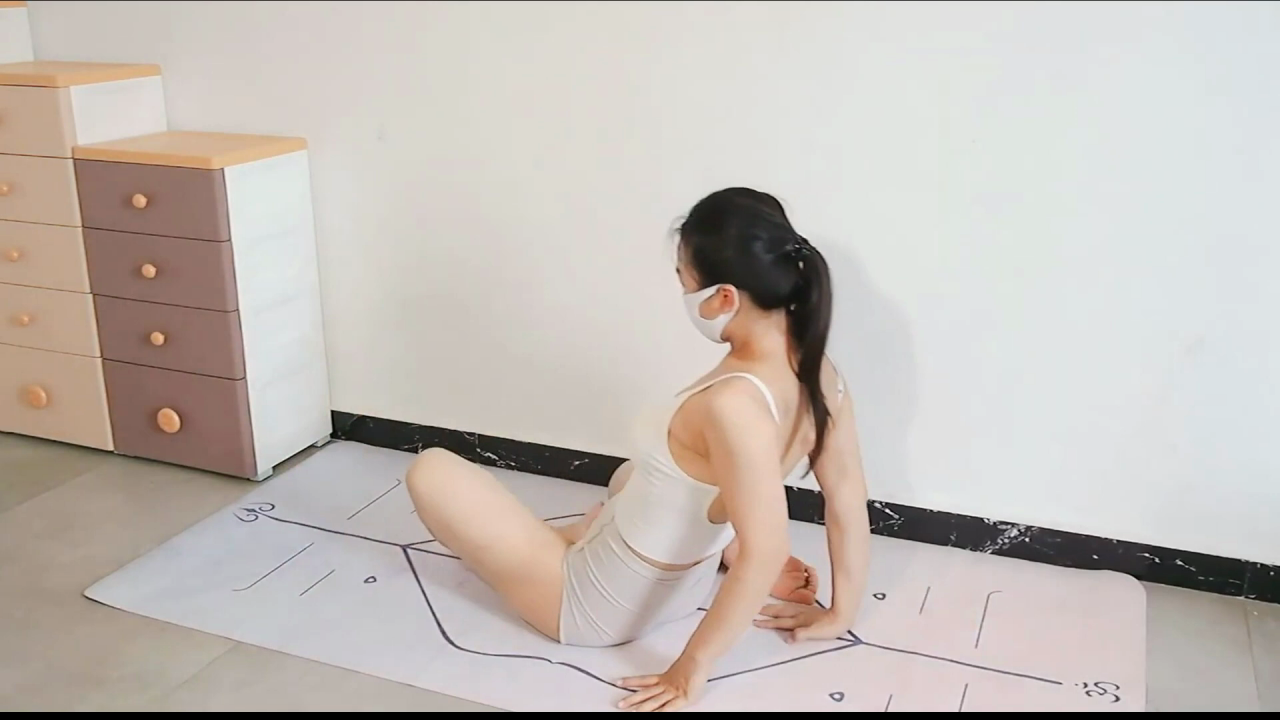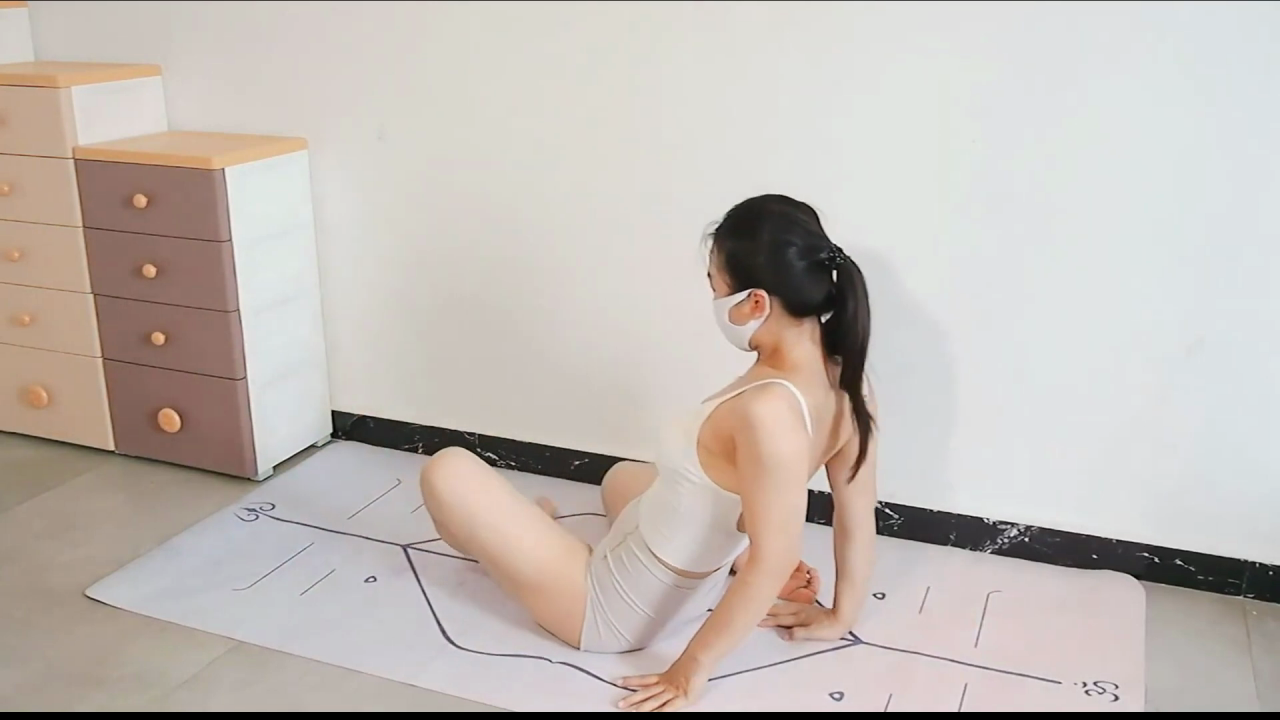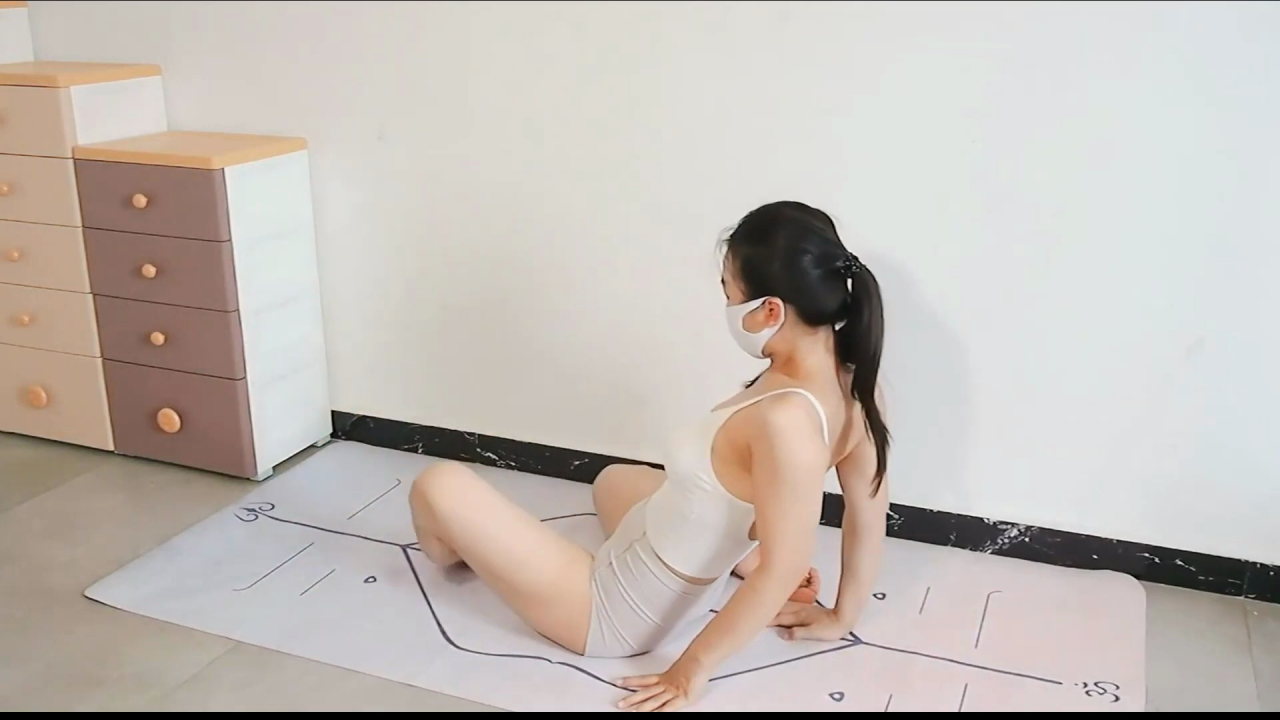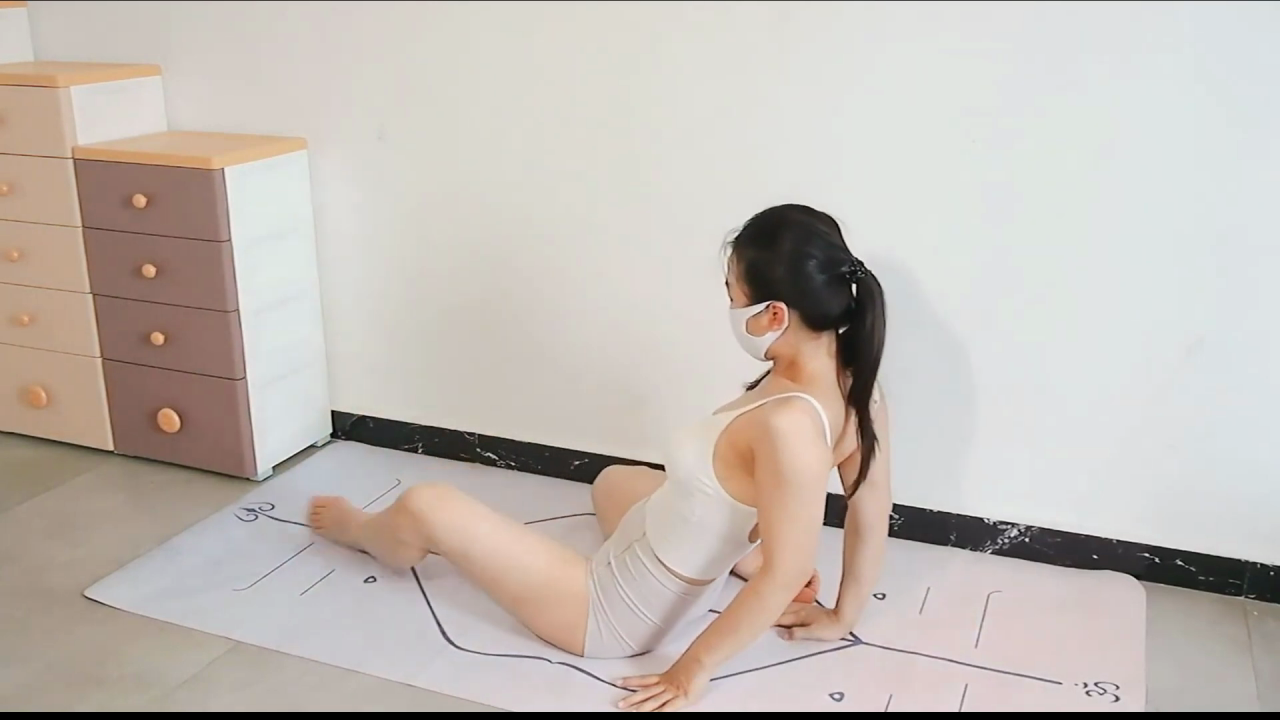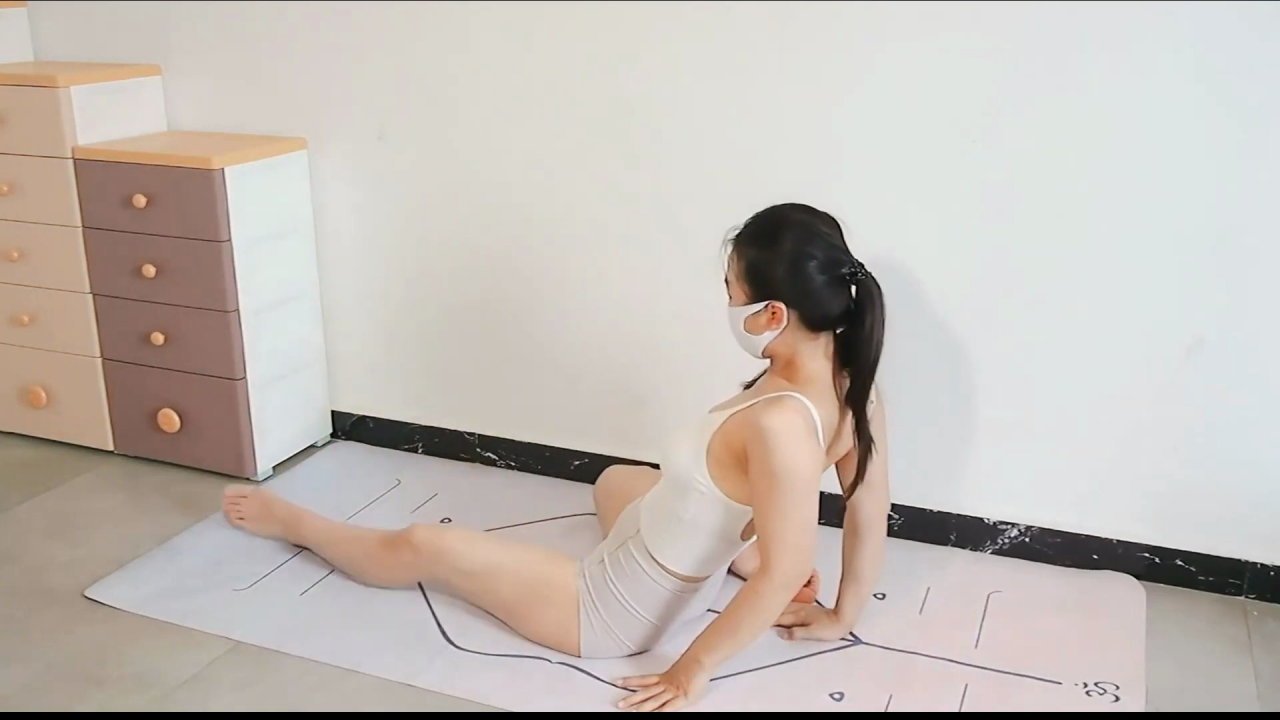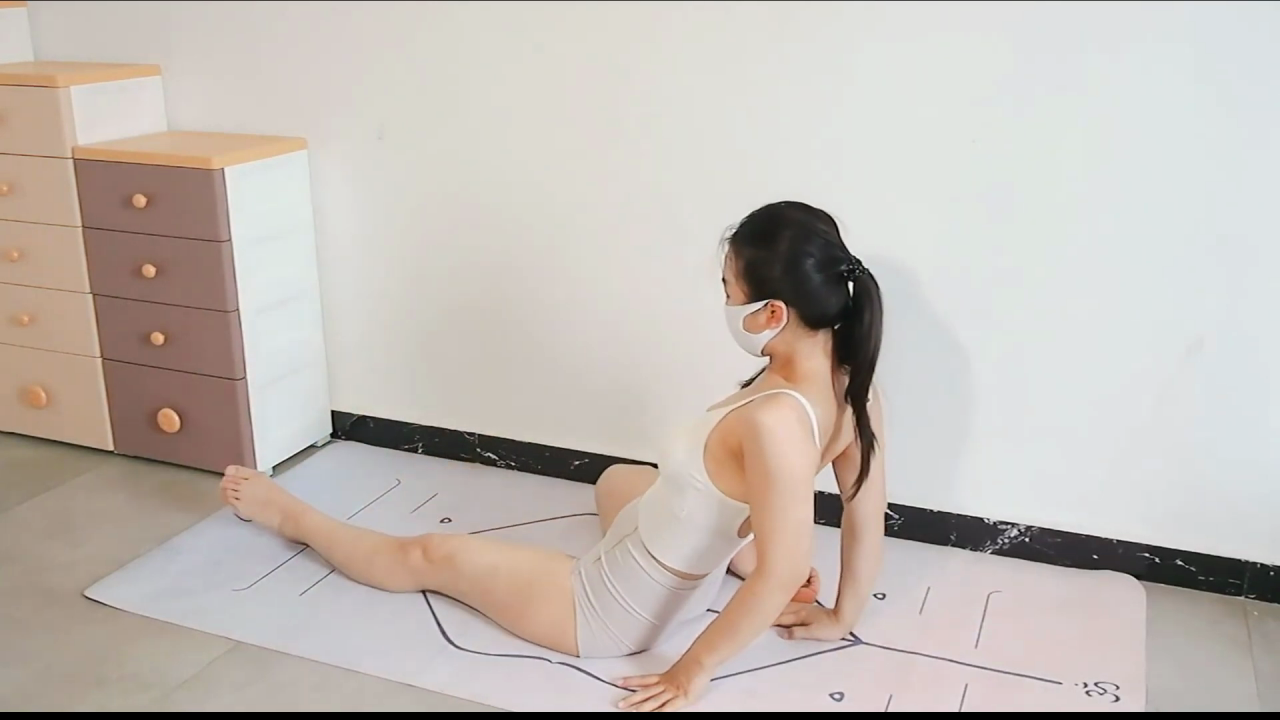
dt=0.2s
person 1, frame 1
left shoulder: (733, 402)
right shoulder: (817, 369)
left elbow: (764, 556)
right elbow: (848, 497)
left wrist: (690, 669)
right wrist: (839, 612)
left hip: (600, 605)
right hip: (686, 584)
left knee: (431, 473)
right knee: (632, 476)
person 1, frame 2
left shoulder: (769, 411)
right shoulder: (841, 377)
left elbow: (773, 563)
right elbow: (857, 502)
left wrist: (692, 668)
right wrist: (839, 614)
left hip: (612, 608)
right hip: (687, 584)
left knee: (447, 472)
right knee: (624, 476)
left ankle: (488, 547)
person 1, frame 3
left shoulder: (786, 420)
right shoulder: (848, 381)
left elbow: (783, 570)
right elbow: (867, 508)
left wrist: (691, 670)
right wrist: (840, 615)
left hip: (617, 613)
right hip: (680, 584)
left knee: (441, 487)
right knee: (614, 480)
left ankle: (448, 549)
person 1, frame 4
left shoulder: (788, 423)
right shoulder: (848, 382)
left elbow: (785, 574)
right elbow: (870, 507)
left wrist: (694, 669)
right wrist: (837, 614)
left hip: (618, 611)
right hip: (684, 579)
left knee: (428, 504)
right knee: (615, 482)
left ankle: (356, 527)
person 1, frame 5
left shoulder: (780, 424)
right shoulder: (849, 383)
left elbow: (785, 576)
right elbow: (870, 507)
left wrist: (693, 669)
right wrist: (841, 615)
left hip: (618, 613)
right hip: (688, 578)
left knee: (425, 547)
right knee: (617, 480)
left ankle: (291, 521)
person 1, frame 6
left shoulder: (776, 420)
right shoulder: (848, 381)
left elbow: (780, 577)
right elbow: (866, 510)
left wrist: (692, 670)
right wrist: (841, 615)
left hip: (616, 611)
right hip: (686, 580)
left knee: (430, 557)
right knee: (617, 479)
left ankle: (290, 515)
